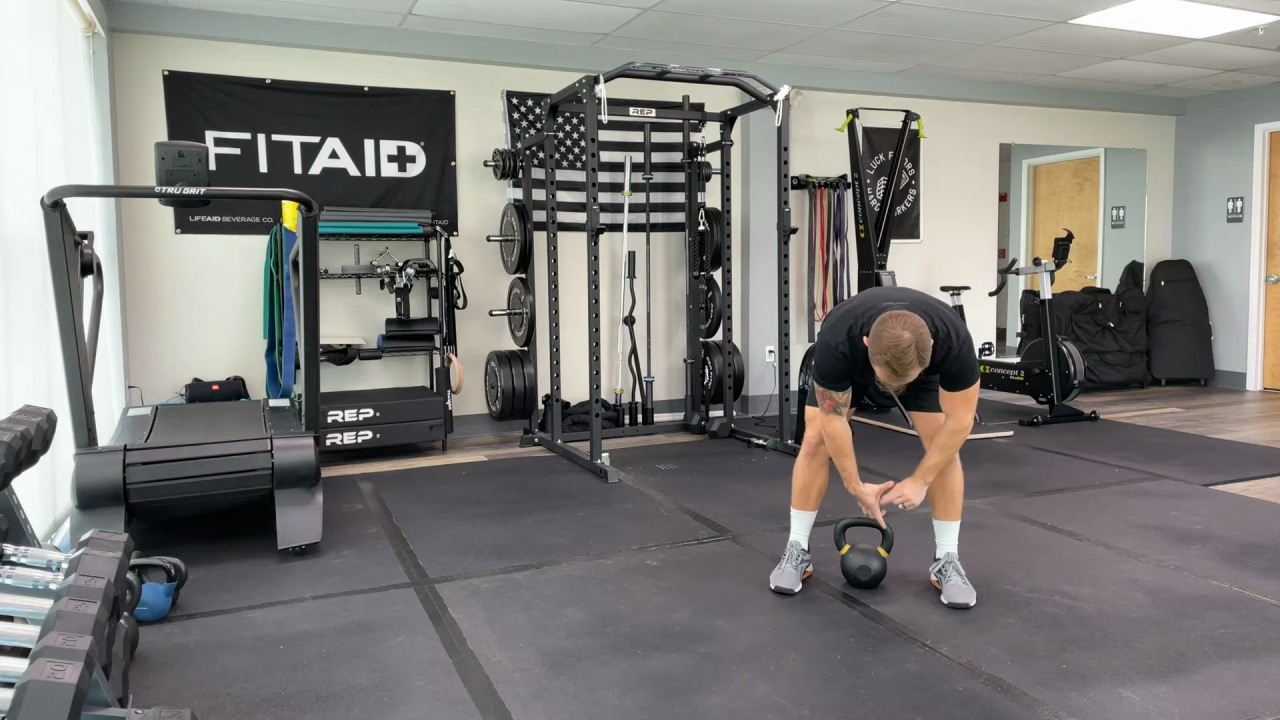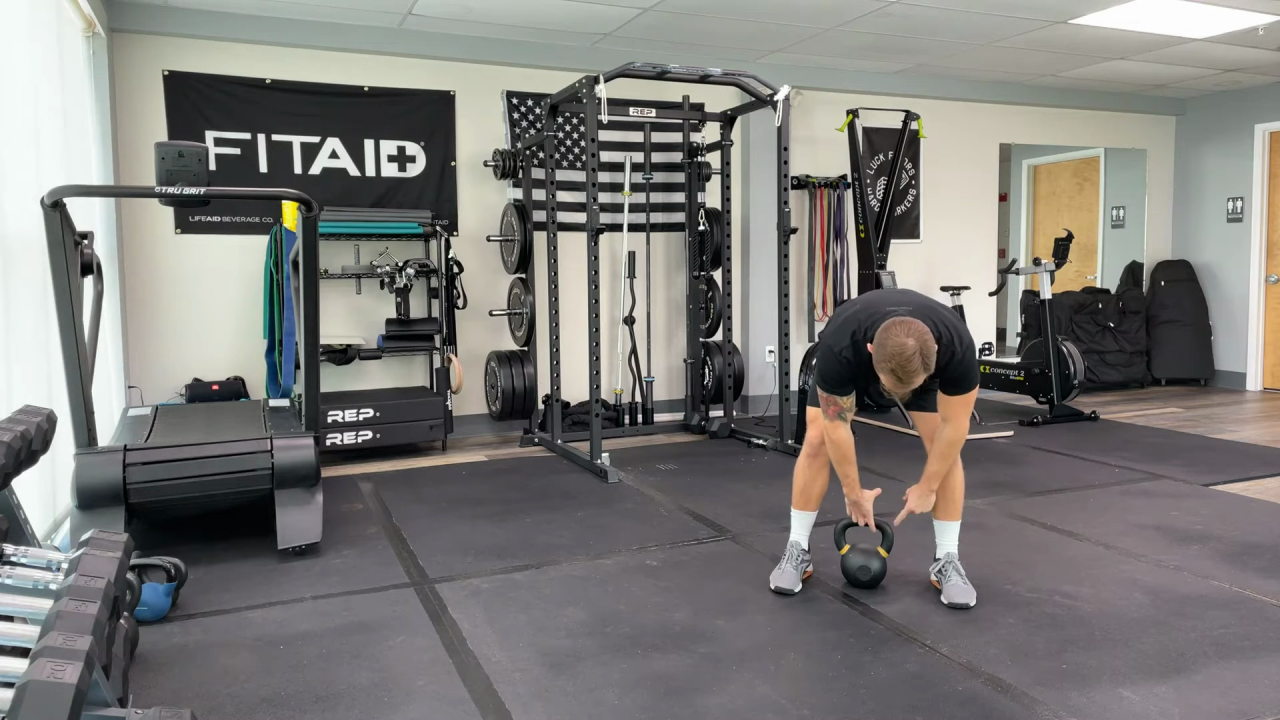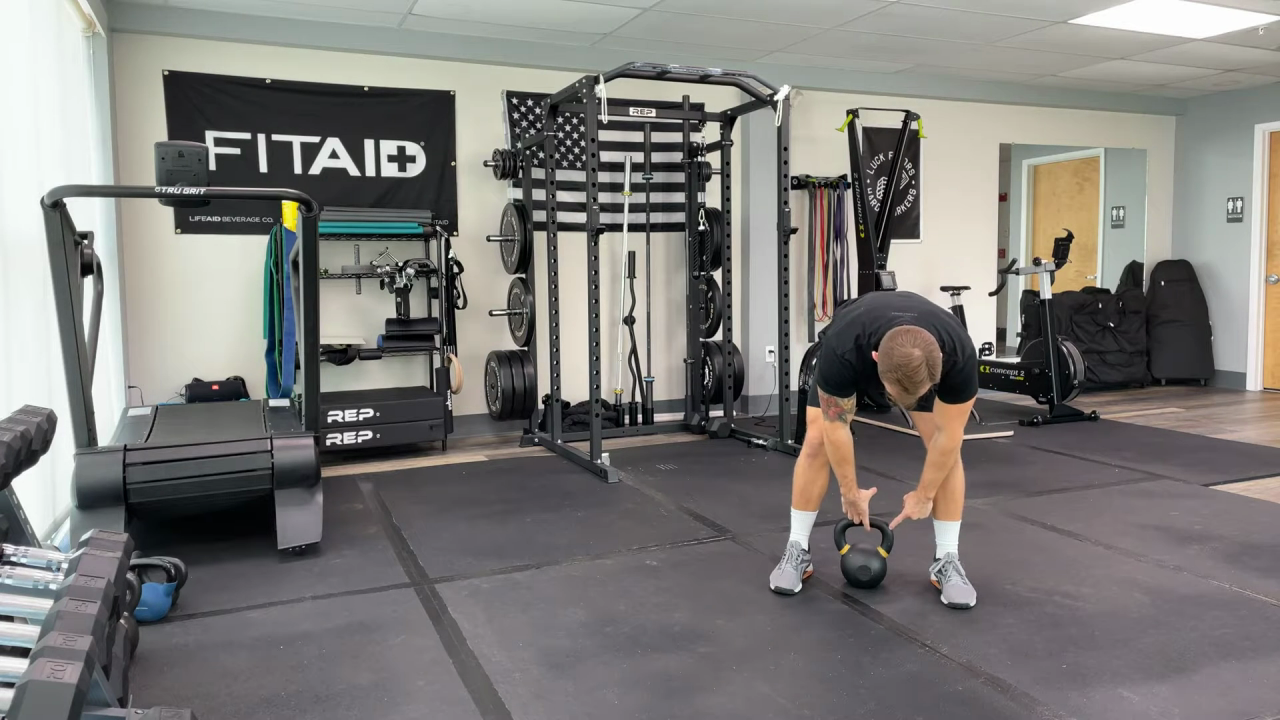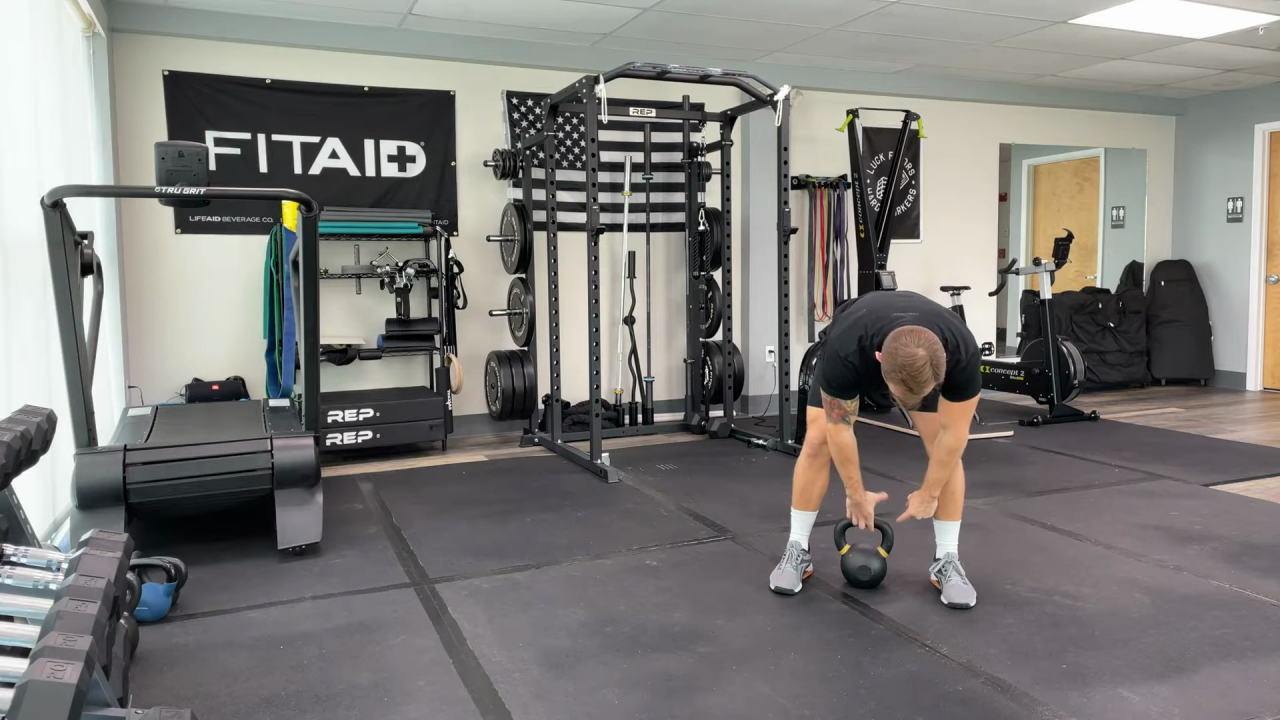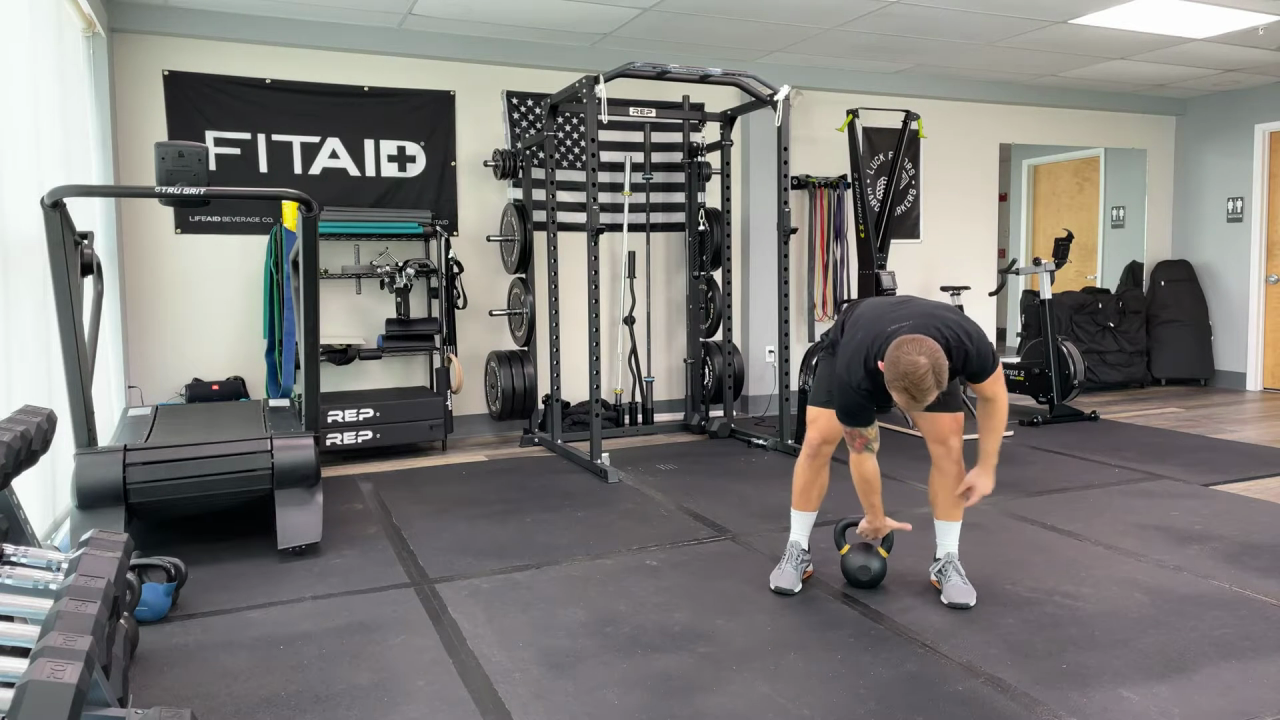
dt=0.3s
person 1, frame 1
left shoulder: (953, 341)
right shoulder: (836, 342)
left elbow: (958, 419)
right elbow: (832, 419)
left wrist: (920, 480)
right wrist: (855, 486)
left hip: (923, 363)
right hip: (851, 363)
left knee: (941, 444)
right knee: (815, 440)
left ankle: (947, 560)
right ankle: (797, 550)
person 1, frame 2
left shoulder: (956, 346)
right shoulder: (840, 346)
left elbow: (954, 425)
right elbow: (836, 426)
left wrist: (927, 488)
right wrist: (853, 492)
left hip: (922, 360)
right hip: (854, 360)
left knee: (943, 445)
right knee: (817, 439)
left ankle: (947, 559)
right ankle: (797, 550)
person 1, frame 3
left shoulder: (958, 355)
right shoulder: (842, 349)
left elbow: (947, 435)
right elbow: (835, 427)
left wrist: (924, 495)
right wrist: (850, 492)
left hip: (925, 361)
right hip: (853, 350)
left knee: (946, 448)
right knee: (816, 441)
left ankle: (947, 560)
right ankle: (797, 550)
person 1, frame 4
left shoulder: (961, 352)
right shoulder: (845, 350)
left elbow: (954, 432)
right elbow: (840, 428)
left wrist: (929, 494)
right wrist: (856, 494)
left hip: (927, 359)
right hip: (854, 346)
left knee: (944, 446)
right knee: (817, 441)
left ankle: (946, 560)
right ankle: (796, 551)
person 1, frame 5
left shoulder: (965, 342)
right shoulder: (854, 375)
left elbow: (992, 395)
right elbow: (862, 453)
left wrist: (987, 467)
right wrist: (874, 518)
right hip: (846, 343)
left knee: (948, 444)
right knee: (817, 441)
left ankle: (946, 560)
right ankle: (797, 551)
